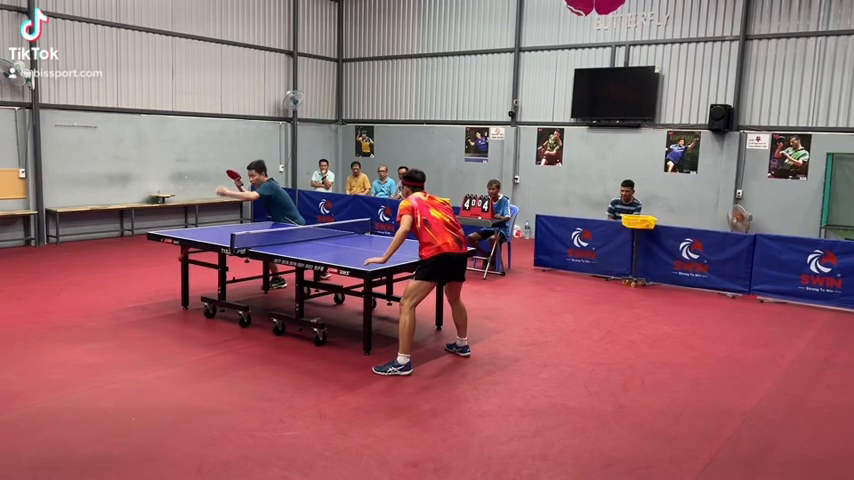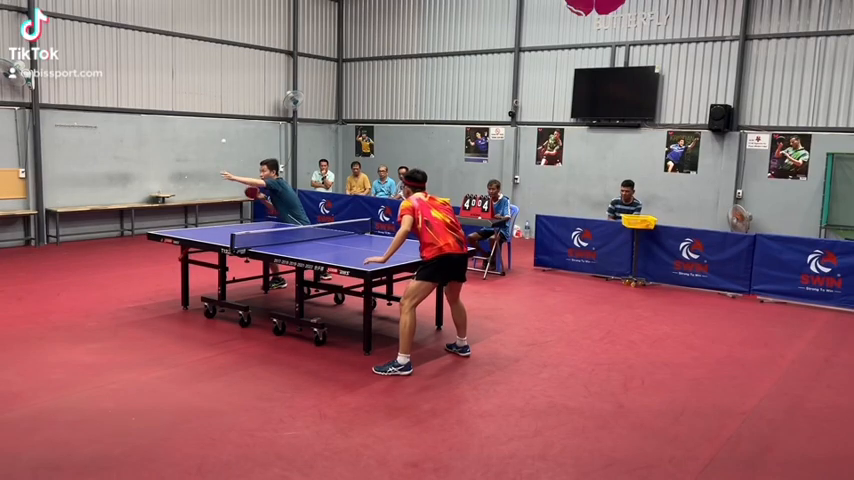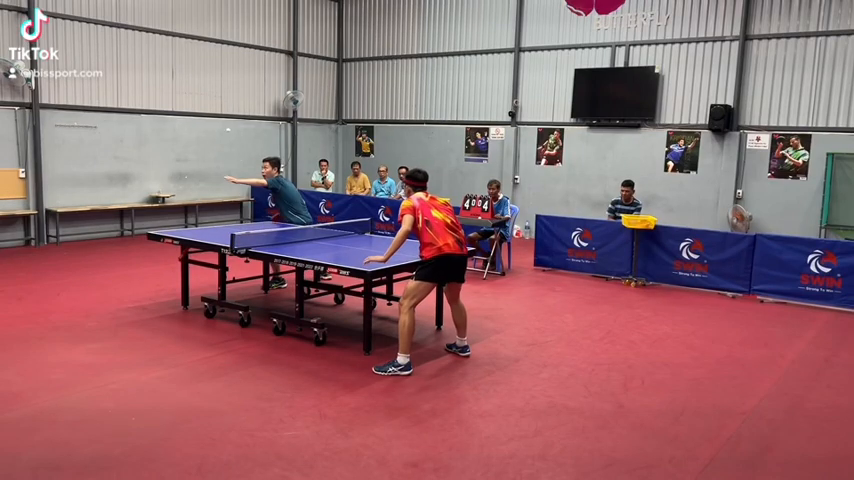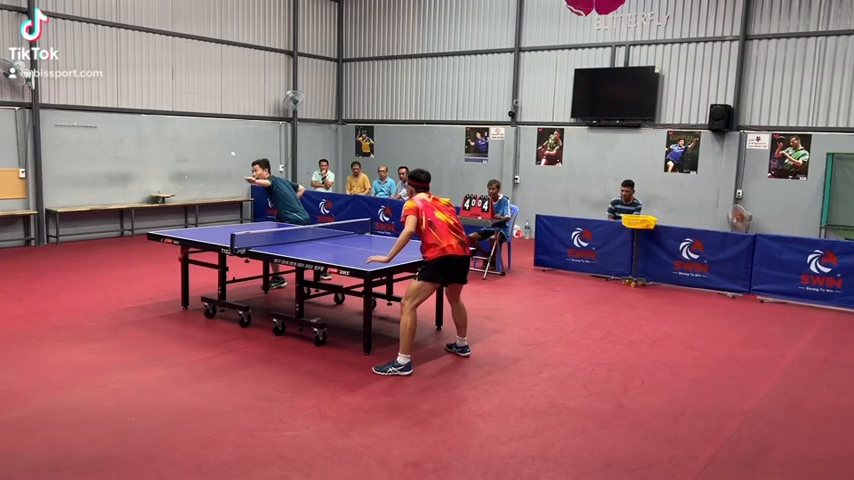
dt=0.2s
person 1, frame 1
left shoulder: (408, 203)
right shoulder: (441, 201)
left elbow: (405, 229)
left wrist: (384, 258)
left hip: (437, 256)
right hip: (459, 253)
left knee: (407, 304)
right knee: (454, 299)
left ankle: (403, 362)
right ankle: (462, 345)
person 1, frame 2
left shoulder: (409, 203)
right shoulder: (442, 202)
left elbow: (405, 229)
left wrist: (384, 258)
left hip: (438, 256)
right hip: (460, 253)
left knee: (407, 304)
right knee: (453, 299)
left ankle: (403, 362)
right ankle: (462, 345)
person 1, frame 3
left shoulder: (410, 203)
right shoulder: (442, 202)
left elbow: (406, 229)
left wrist: (385, 257)
left hip: (438, 256)
right hip: (460, 254)
left knee: (406, 304)
right knee: (454, 299)
left ankle: (403, 362)
right ankle: (462, 344)
person 1, frame 4
left shoulder: (413, 203)
right shoulder: (445, 203)
left elbow: (409, 230)
left wrist: (388, 257)
left hip: (441, 257)
right hip: (462, 255)
left knee: (408, 305)
right knee: (454, 298)
left ankle: (403, 362)
right ankle: (462, 344)
person 2, frame 1
left shoulder: (268, 186)
right shoulder: (265, 185)
left elbow: (251, 196)
right elbow: (250, 196)
left wrist: (227, 193)
right wrist: (240, 187)
left hip: (293, 225)
right hip: (293, 224)
left ankle: (277, 279)
person 2, frame 2
left shoulder: (276, 183)
right shoulder: (279, 186)
left elbow: (257, 182)
right elbow: (280, 208)
left wrist: (233, 178)
right wrist: (264, 199)
right hip: (302, 225)
left ankle: (278, 279)
person 2, frame 3
left shoulder: (277, 181)
right shoulder: (285, 183)
left elbow: (260, 182)
right elbow: (302, 202)
left wrist: (237, 181)
left hip: (298, 224)
right hip: (306, 221)
left ankle: (278, 279)
person 2, frame 4
left shoulder: (272, 181)
right shoulder: (281, 181)
left elbow: (266, 183)
right elbow: (301, 189)
left wrist: (255, 182)
left hip: (293, 221)
right hip: (304, 219)
left ankle: (277, 278)
